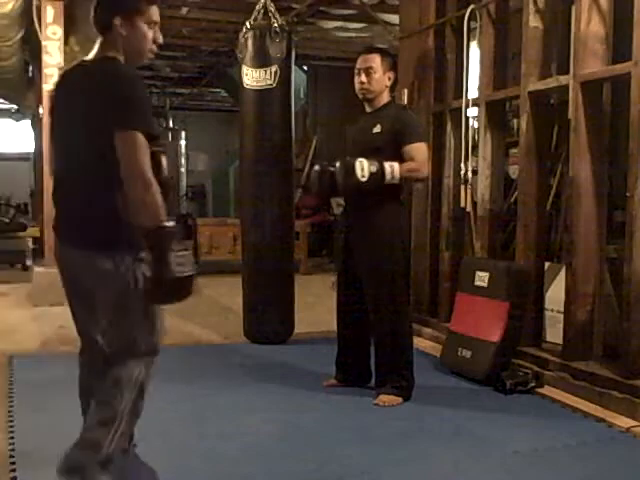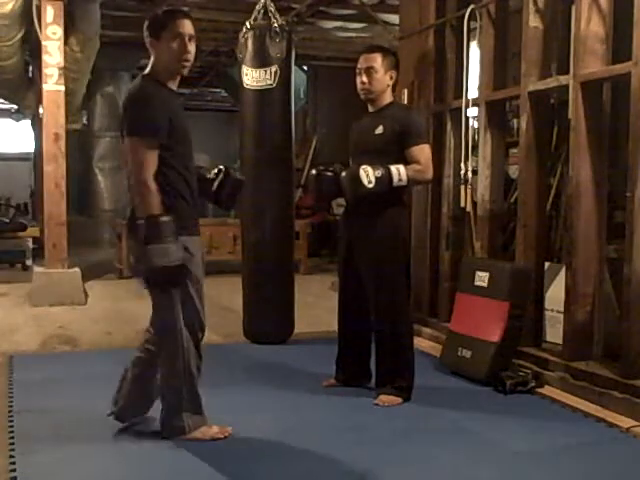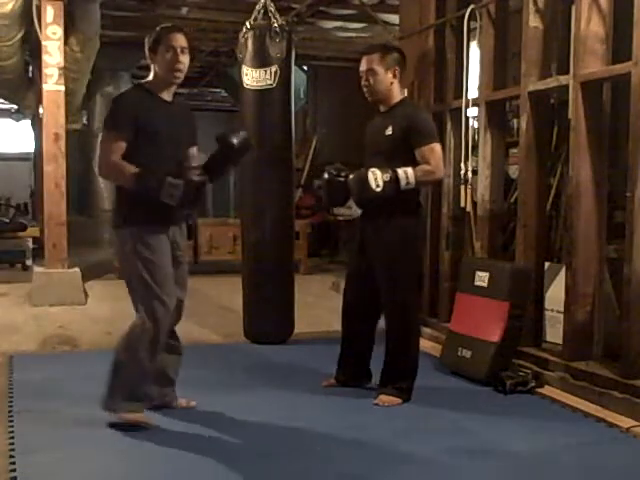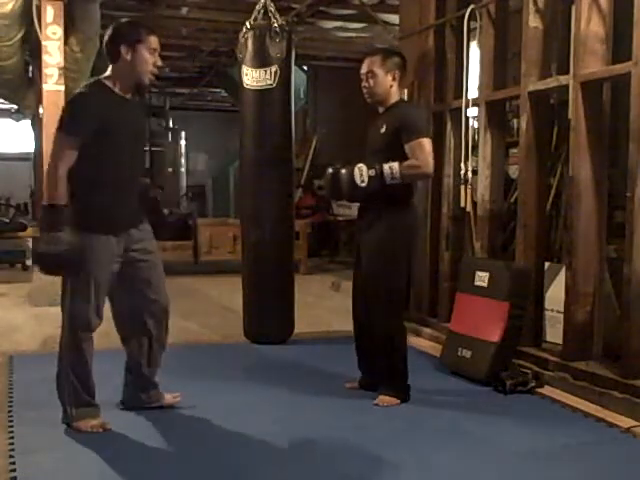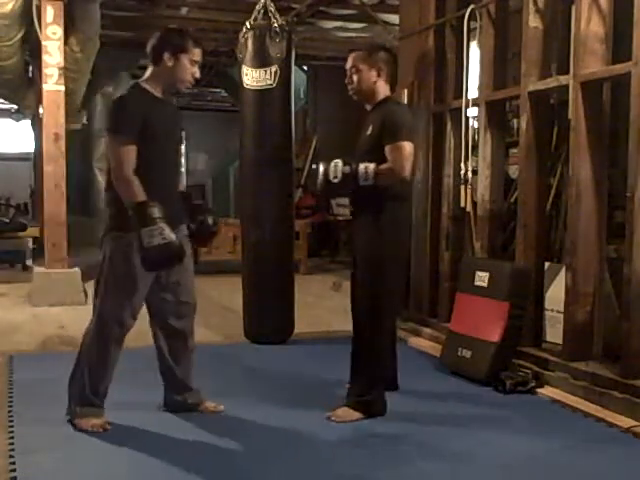
dt=0.7s
person 1, frame 1
left shoulder: (68, 84)
right shoulder: (124, 84)
right elbow: (138, 178)
left hip: (71, 239)
right hip: (114, 244)
left knee: (98, 349)
right knee: (135, 353)
person 1, frame 2
left shoulder: (164, 96)
right shoulder: (148, 98)
right elbow: (142, 178)
left wrist: (204, 184)
right wrist: (159, 238)
left hip: (174, 230)
right hip: (167, 233)
left knee: (166, 322)
right knee: (184, 325)
left ankle: (131, 401)
right ankle: (182, 420)
person 1, frame 3
left shoulder: (184, 114)
right shoulder: (129, 103)
right elbow: (108, 164)
left wrist: (215, 165)
right wrist: (153, 185)
left hip: (172, 223)
right hip: (139, 223)
left knee: (170, 309)
right knee: (155, 310)
left ankle: (159, 390)
right ankle: (123, 398)
person 1, frame 4
left shoulder: (135, 107)
right shoulder: (87, 102)
right elbow: (58, 169)
right wrist: (54, 224)
left hip: (134, 228)
right hip: (92, 232)
left knee: (153, 308)
right knee: (82, 321)
left ankle: (141, 388)
right ankle: (80, 407)
person 1, frame 5
left shoulder: (170, 109)
right shoulder: (130, 105)
right elbow: (123, 173)
left wrist: (189, 206)
right wrist: (149, 222)
left hip: (172, 228)
right hip: (134, 231)
left knee: (179, 313)
right knee: (113, 318)
left ankle: (181, 394)
right ankle: (85, 404)
person 2, frame 1
left shoulder: (402, 119)
right shoulder: (357, 126)
left elbow: (421, 168)
left wrist: (375, 171)
right wrist: (336, 179)
left hip: (386, 221)
right hip: (354, 218)
left knee: (389, 303)
right knee: (350, 300)
left ankle: (396, 382)
right ankle: (352, 371)
person 2, frame 2
left shoulder: (405, 119)
right shoulder: (359, 126)
left elbow: (425, 170)
left wrist: (383, 174)
right wrist: (337, 182)
left hip: (387, 222)
right hip: (355, 219)
left knee: (389, 304)
right knee: (352, 301)
left ankle: (396, 383)
right ankle: (351, 371)
person 2, frame 3
left shoulder: (415, 118)
right shoulder: (374, 123)
left elbow: (434, 170)
left wrist: (389, 178)
right wrist: (348, 183)
left hip: (401, 224)
right hip: (371, 222)
left knee: (399, 305)
right knee: (357, 299)
left ankle: (398, 384)
right ankle: (352, 371)
person 2, frame 4
left shoulder: (409, 116)
right shoulder: (378, 122)
left elbow: (424, 166)
left wrist: (376, 174)
right wrist: (352, 181)
left hip: (393, 219)
right hip: (370, 217)
left knee: (385, 302)
right knee: (365, 301)
left ankle: (395, 384)
right ankle: (372, 375)
person 2, frame 5
left shoulder: (395, 115)
right shoulder: (373, 116)
left elbow: (400, 169)
left hip: (385, 222)
right hip: (368, 219)
left knee: (375, 309)
right knee: (366, 304)
left ankle: (367, 397)
right ankle: (381, 376)
